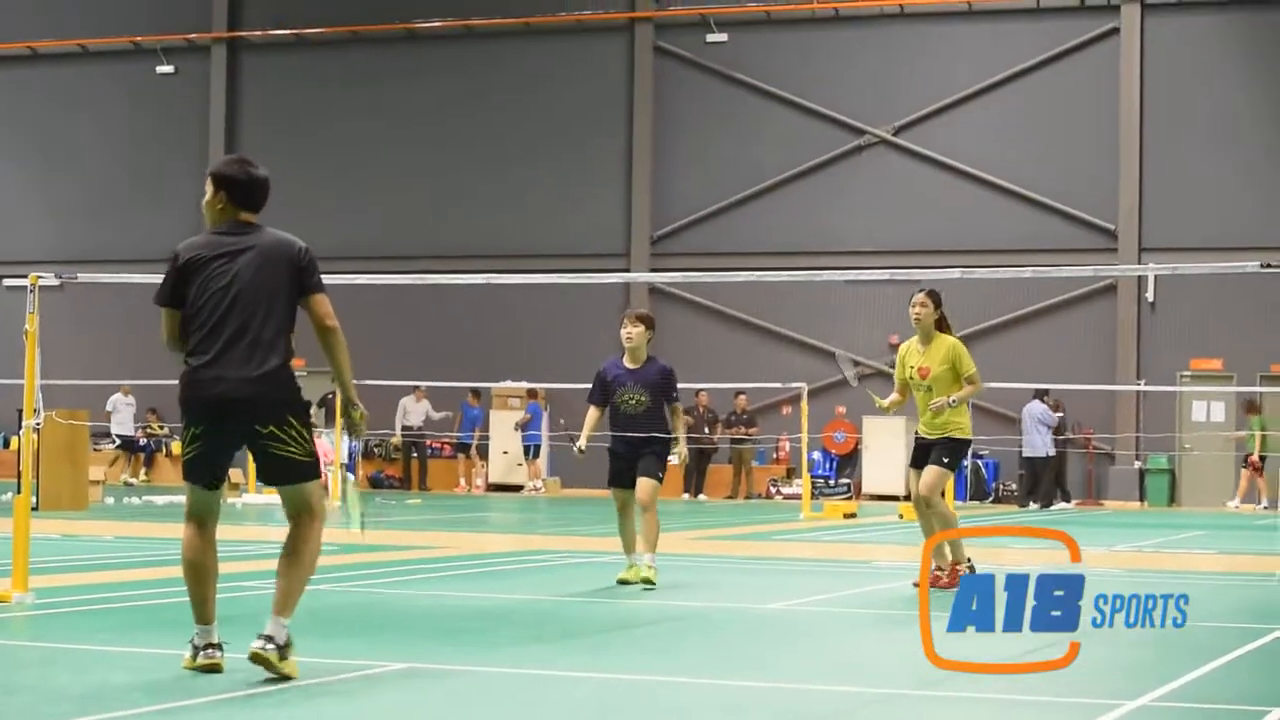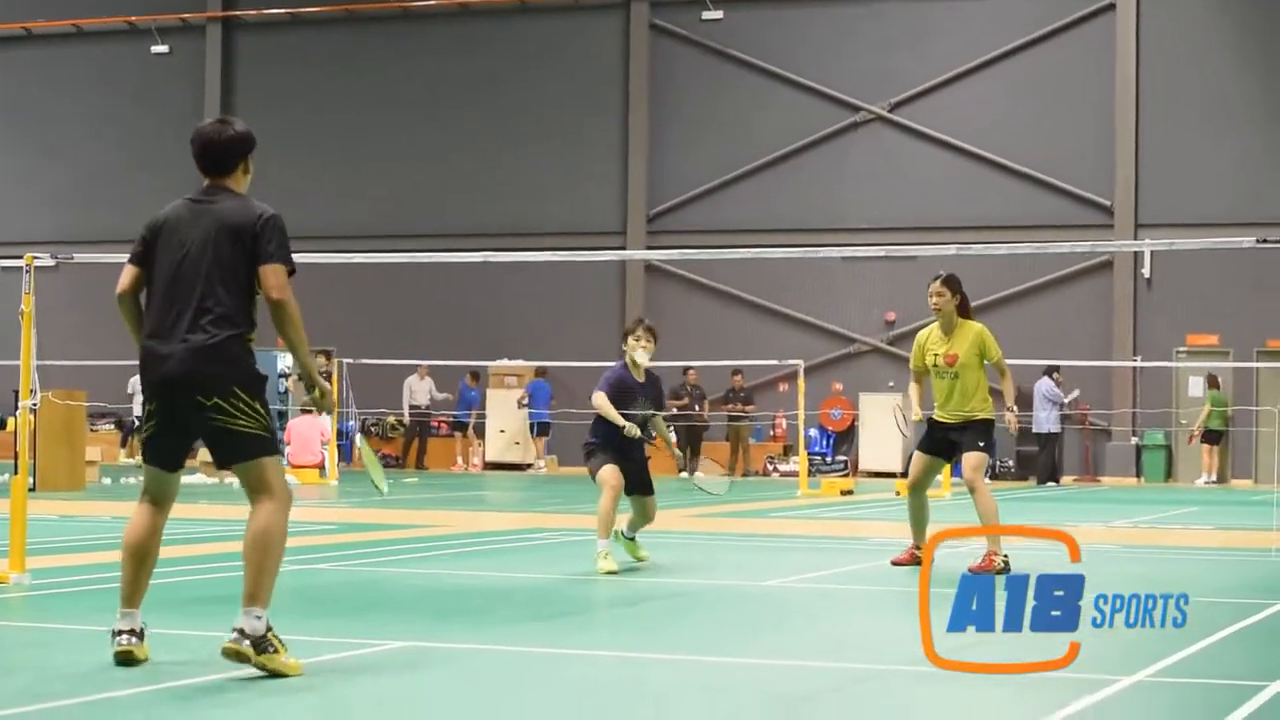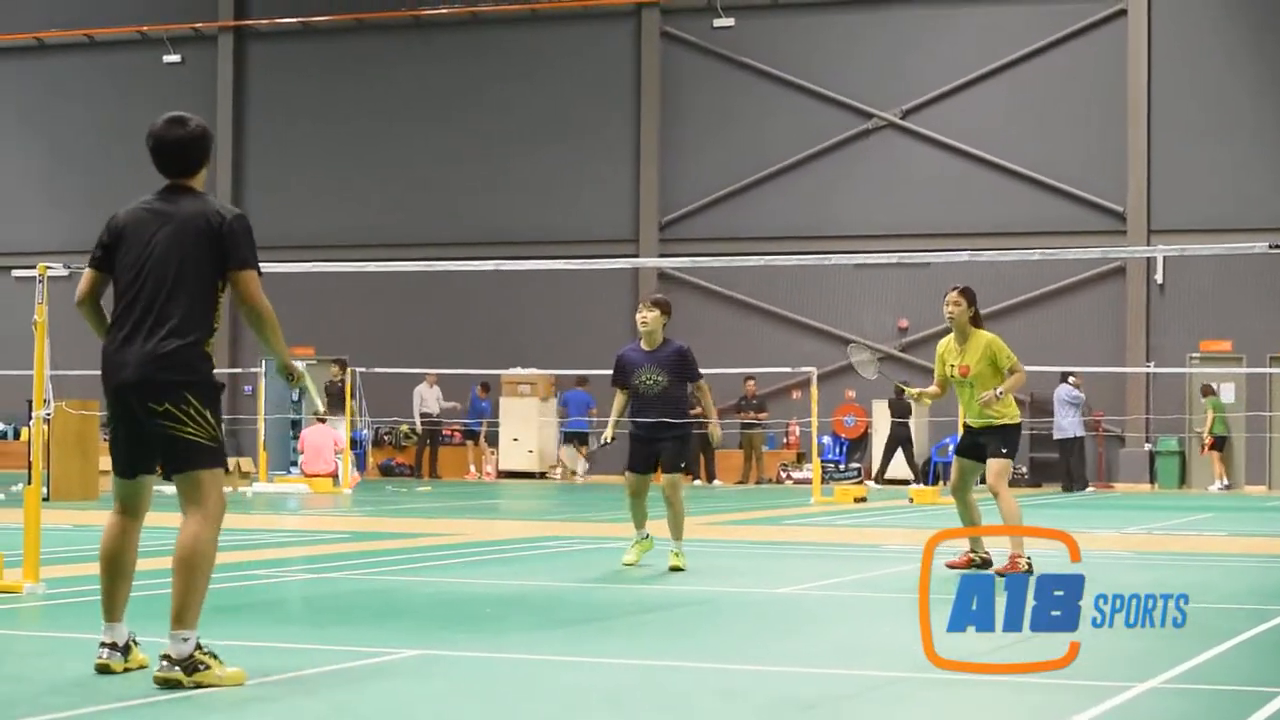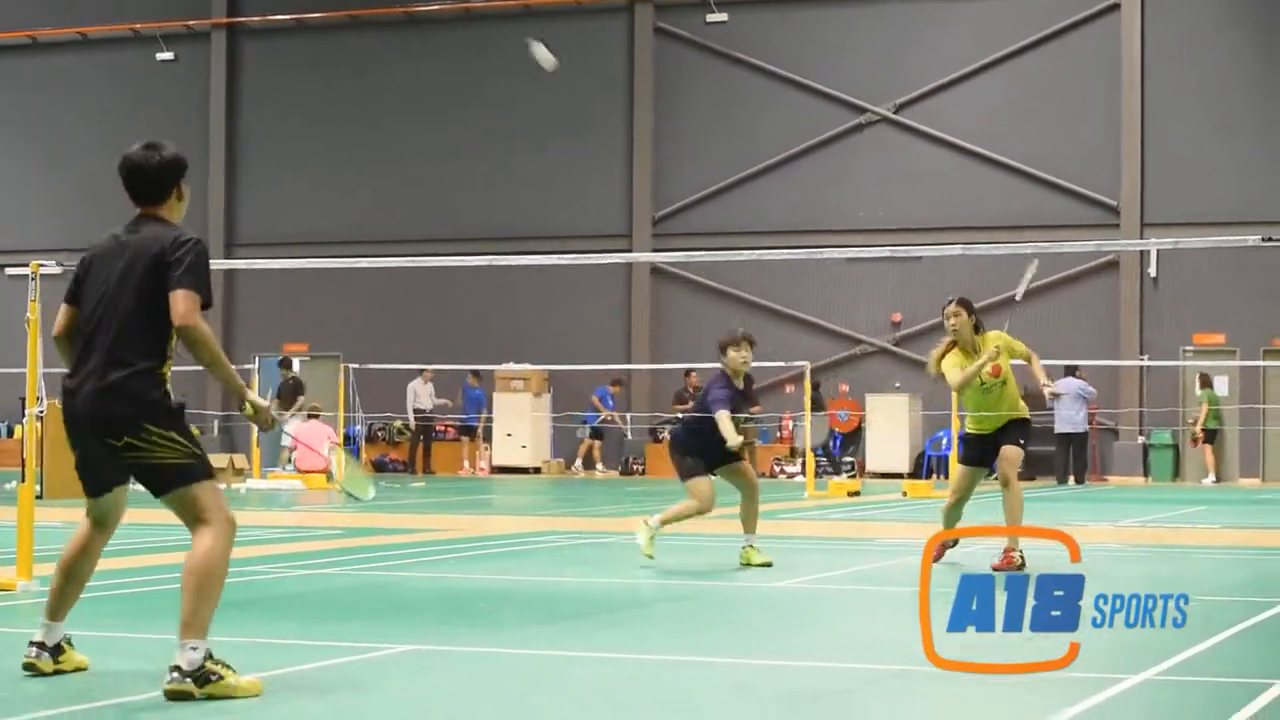
dt=1s
person 1, frame 1
left shoulder: (187, 254)
right shoulder: (291, 250)
left elbow: (171, 336)
right elbow: (327, 324)
right wrist: (350, 397)
left hip: (204, 396)
right hip: (271, 395)
left knee: (200, 518)
right knee: (308, 515)
left ankle: (206, 642)
right ankle: (274, 636)
person 1, frame 2
left shoulder: (165, 219)
right shoulder: (259, 219)
left elbow: (125, 292)
right elbow: (277, 296)
right wrist: (312, 374)
left hip: (162, 370)
right hip: (222, 368)
left knee: (154, 499)
right knee: (270, 495)
left ankle: (127, 628)
right ankle: (251, 629)
person 1, frame 3
left shoulder: (124, 218)
right shoulder: (224, 220)
left elbow: (85, 297)
right elbow: (252, 300)
right wrist: (285, 359)
left hip: (121, 376)
right hip: (179, 375)
left knee: (127, 506)
right knee: (203, 507)
left ankle: (114, 642)
right ankle: (181, 653)
person 1, frame 4
left shoulder: (100, 250)
right shoulder: (182, 246)
left elbow: (61, 332)
right elbow: (186, 322)
right wrist: (242, 391)
left hip: (83, 406)
right hip: (136, 406)
left knee: (101, 521)
right knee: (214, 521)
left ankle: (47, 642)
right ankle: (192, 663)
person 2, frame 1
left shoulder: (952, 346)
right shoulder: (905, 350)
left elbow: (976, 385)
right elbow: (901, 392)
left wrist: (951, 401)
right wrist: (887, 402)
left hip: (953, 433)
right hip: (925, 433)
left knee: (928, 494)
right knee: (918, 501)
left ankle: (960, 561)
right ankle: (941, 566)
person 2, frame 2
left shoulder: (977, 332)
right shoulder: (923, 337)
left elbow: (1004, 371)
right elbow: (916, 380)
left wrist: (1010, 408)
right wrist: (916, 407)
left hip: (976, 420)
right hip: (941, 421)
left knee: (972, 479)
right knee: (914, 484)
left ankle: (996, 556)
right ankle: (918, 548)
person 2, frame 3
left shoulder: (989, 342)
right shoulder: (944, 346)
left elbow: (1020, 373)
right elbow: (940, 388)
left wrist: (998, 392)
right wrist: (921, 393)
left hip: (1002, 423)
right hip: (973, 425)
left knee: (996, 485)
right knee: (958, 487)
left ankle: (1020, 558)
right ankle: (978, 552)
person 2, frame 4
left shoulder: (997, 339)
right shoulder: (950, 360)
left elbow: (1030, 356)
right elbow: (959, 385)
left wrist: (1044, 383)
right wrist: (983, 361)
left hip: (1013, 420)
right hip: (977, 431)
left knee: (1007, 474)
right knee: (957, 497)
left ankle: (1013, 551)
right ankle: (946, 538)
person 3, frame 1
left shoulder: (662, 371)
right shoulder: (608, 371)
left elbow: (674, 408)
right elbow: (597, 408)
left wrist: (681, 441)
right wrist: (584, 438)
left hip: (653, 447)
right hip: (620, 449)
left knee: (645, 500)
right knee: (623, 506)
left ankle: (648, 565)
right ankle: (632, 564)
person 3, frame 2
left shoulder: (653, 383)
right shoulder: (616, 376)
right elbow: (598, 400)
left wrist: (671, 447)
right wrist: (622, 422)
left hip: (634, 453)
right hip: (602, 447)
left knee: (647, 514)
right knee: (614, 484)
left ankle: (626, 535)
right ankle: (603, 551)
person 3, frame 3
left shoulder: (679, 352)
right shoulder: (626, 356)
left elbow: (700, 386)
right elbow: (622, 393)
left wrist: (713, 420)
right wrist: (611, 426)
left hip: (675, 432)
right hip: (641, 434)
left knee: (671, 491)
right knee: (635, 492)
left ankle: (677, 550)
right ankle: (642, 539)
person 3, frame 4
left shoulder: (747, 381)
right shoulder: (719, 388)
right elbow: (721, 415)
left wrist: (735, 440)
right wrist: (733, 438)
left hip: (714, 444)
right hip: (687, 444)
left knee: (751, 485)
right knee: (704, 502)
left ankle: (749, 547)
right ankle: (652, 525)
